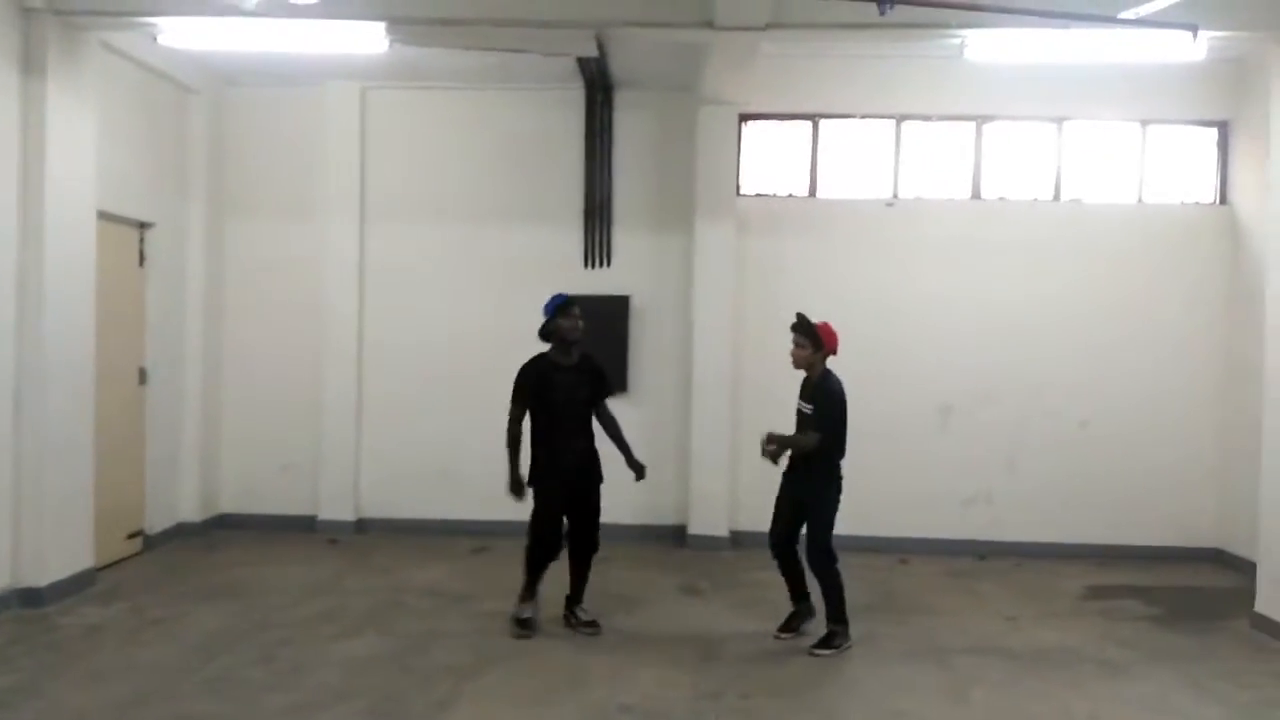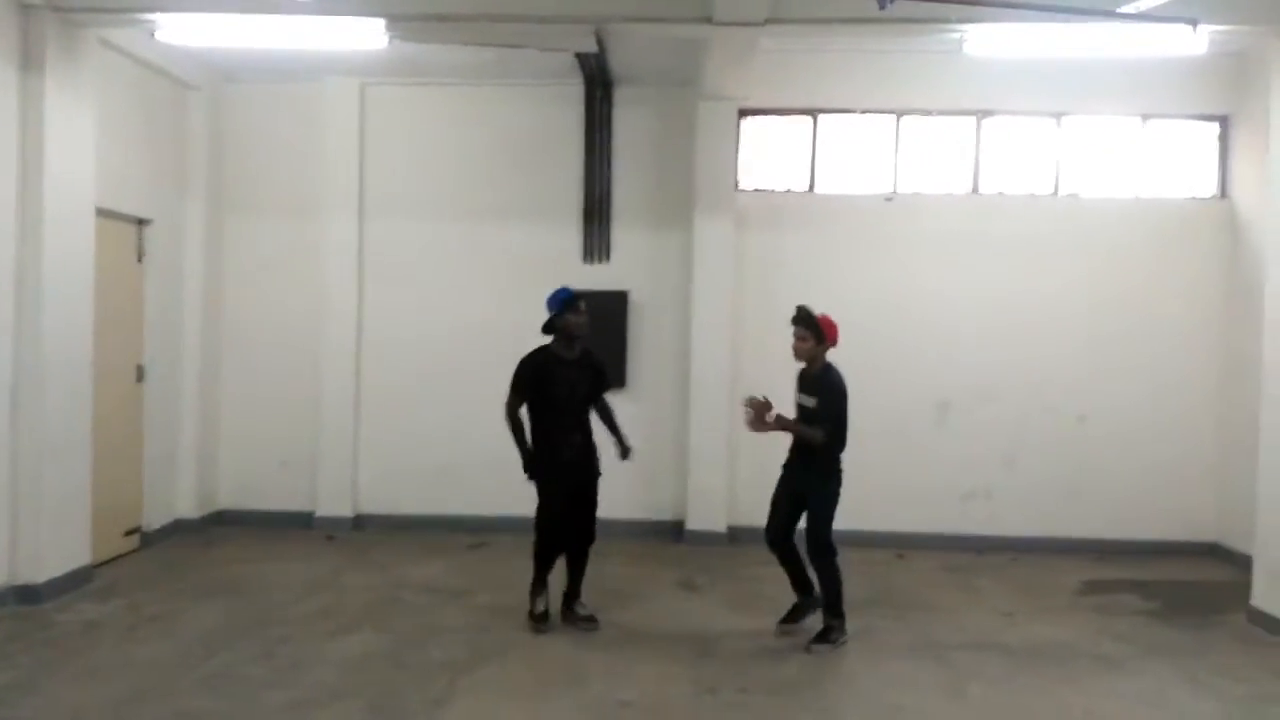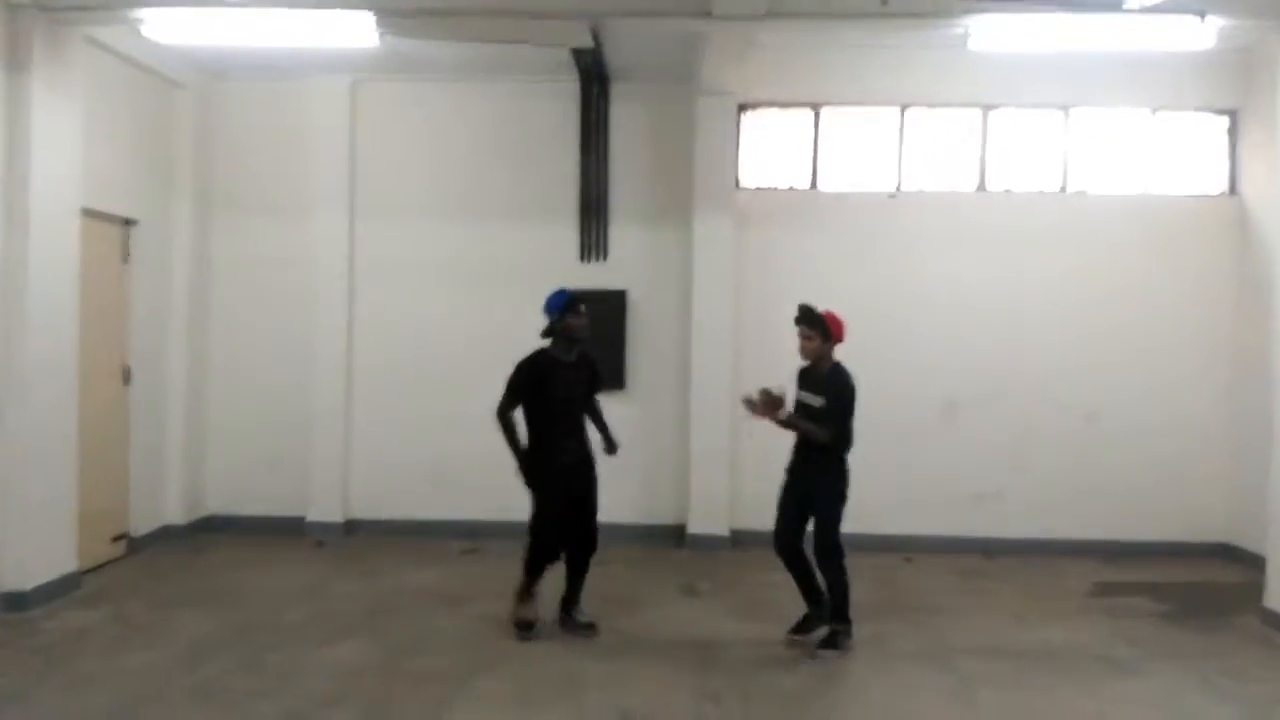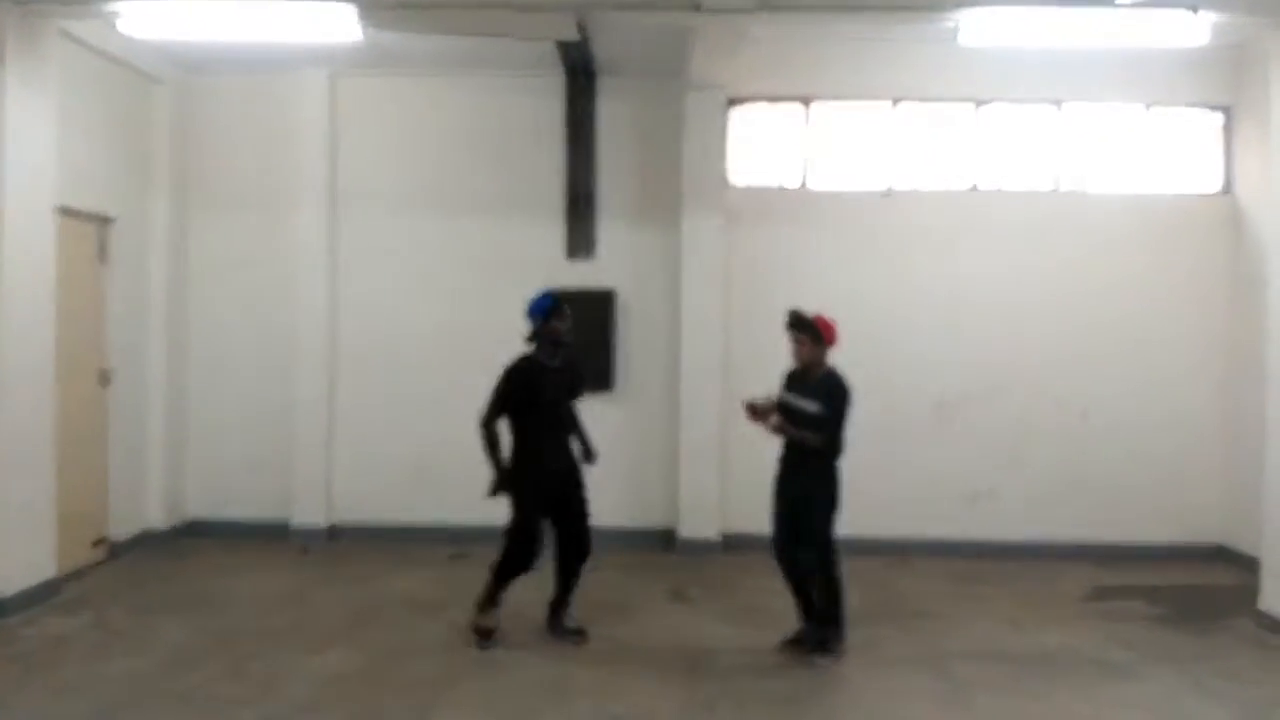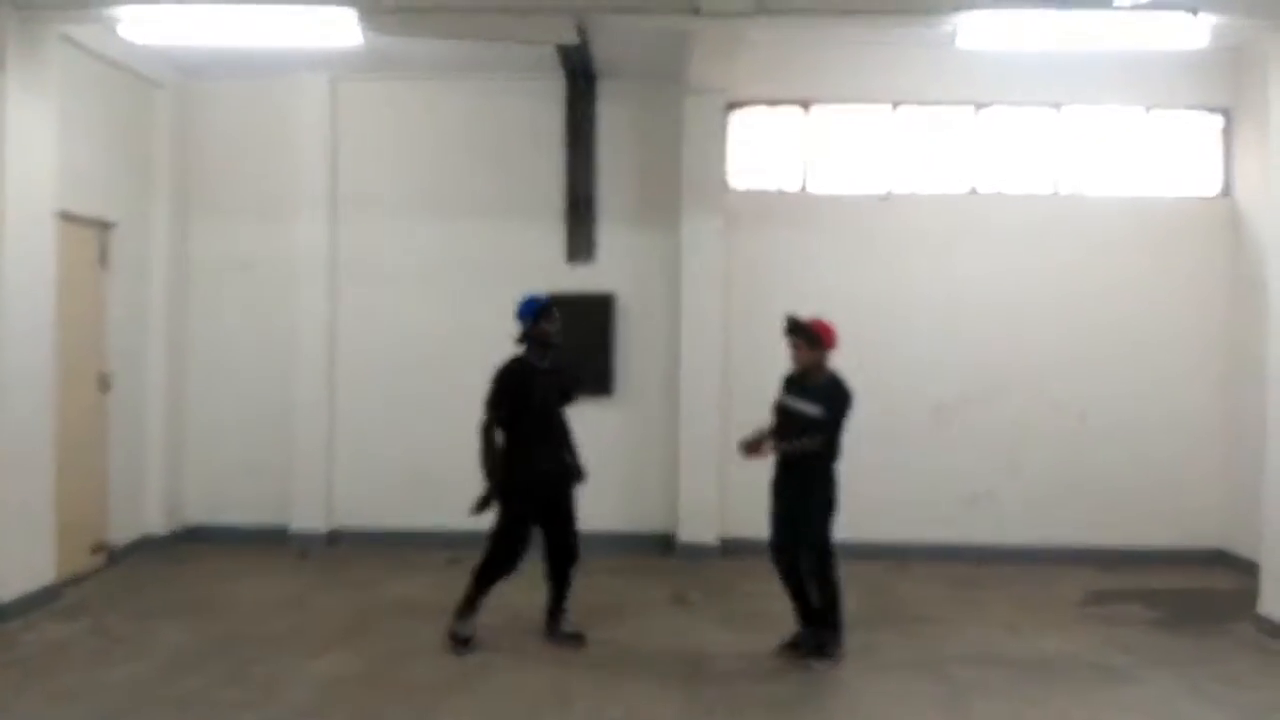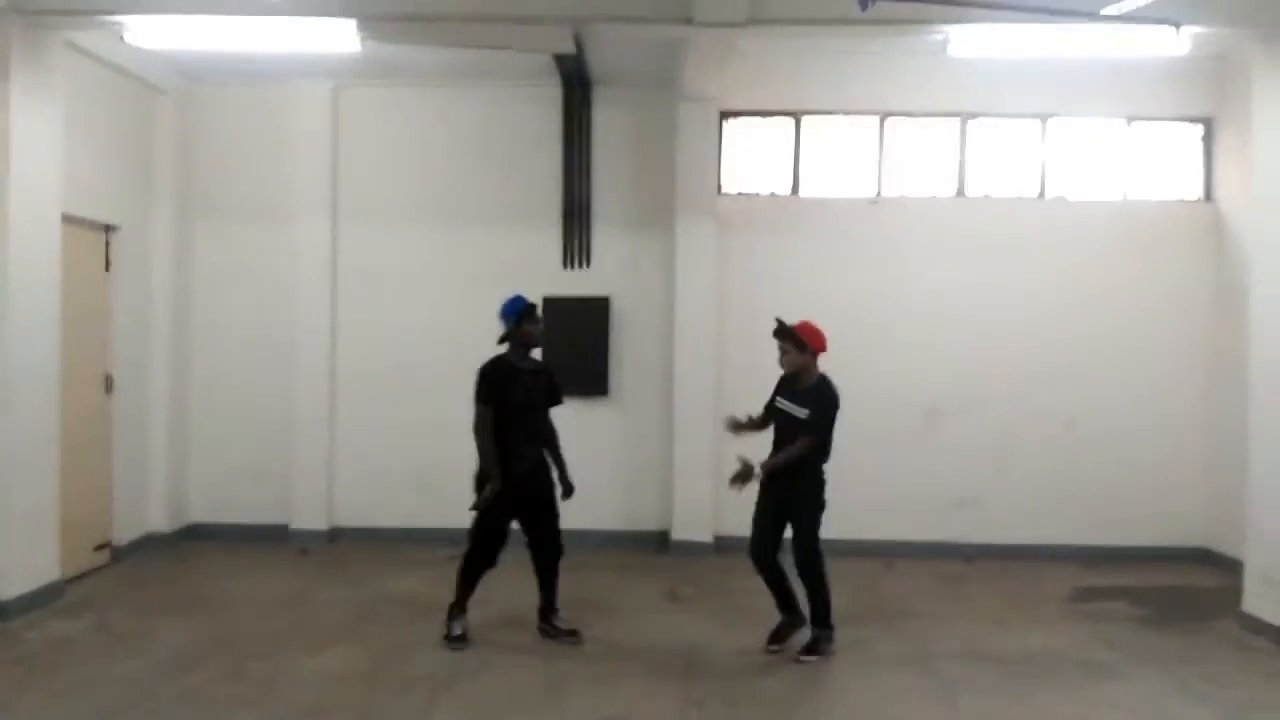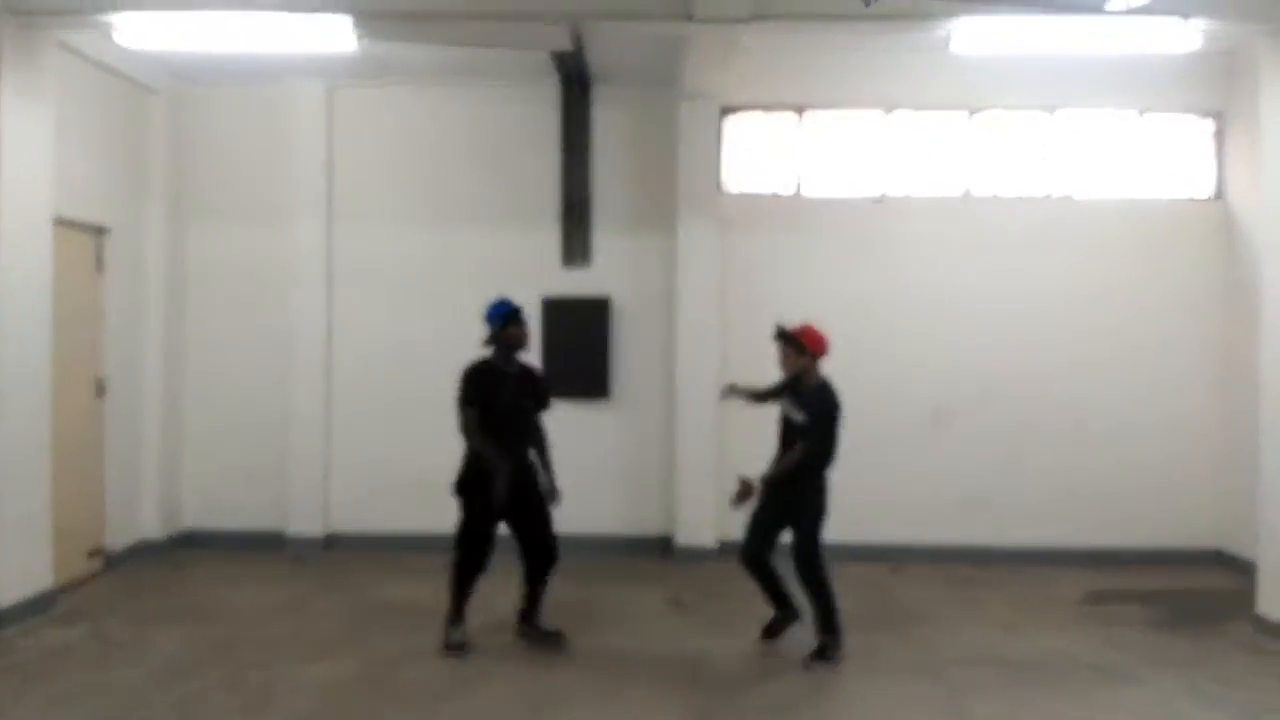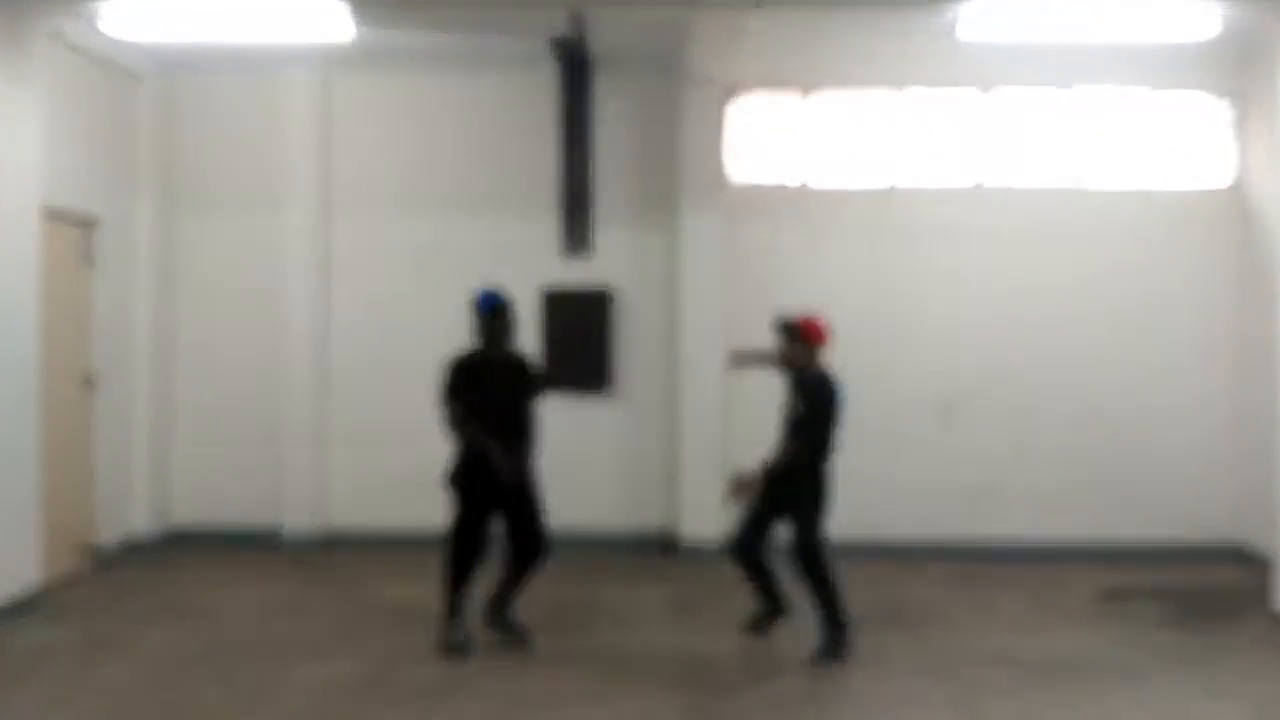
dt=0.1s
person 1, frame 1
left shoulder: (591, 368)
right shoulder: (535, 370)
left elbow: (601, 412)
right elbow: (515, 421)
left wrist: (628, 454)
right wrist: (514, 470)
left hip: (586, 466)
right hip: (550, 468)
left knee: (585, 538)
right knee: (545, 537)
left ankle: (574, 606)
right ankle: (528, 599)
person 1, frame 2
left shoulder: (590, 362)
right shoulder: (535, 363)
right elbow: (513, 410)
left wrist: (619, 437)
right wrist: (526, 452)
left hip: (584, 459)
right hip: (549, 461)
left knee: (581, 533)
right knee: (552, 531)
left ankle: (572, 600)
right ankle: (539, 592)
person 1, frame 3
left shoulder: (586, 364)
right shoulder: (535, 366)
right elbow: (504, 412)
left wrist: (606, 434)
right wrist: (522, 456)
left hip: (579, 464)
right hip: (546, 465)
left knee: (584, 538)
right knee: (549, 537)
left ankle: (570, 607)
right ankle: (526, 596)
person 1, frame 4
left shoulder: (568, 369)
right shoulder: (521, 373)
right elbow: (488, 423)
left wrist: (582, 442)
right wrist: (500, 472)
left hip: (565, 470)
right hip: (530, 473)
left knee: (576, 544)
right knee: (522, 547)
left ankle: (558, 613)
right ankle: (488, 605)
person 1, frame 5
left shoulder: (558, 373)
right shoulder: (512, 374)
right elbow: (489, 430)
left wrist: (572, 458)
right wrist: (492, 485)
left hip: (553, 474)
right hip: (518, 479)
left knee: (564, 550)
right knee: (506, 553)
left ankle: (555, 619)
right ankle: (465, 613)
person 1, frame 6
left shoulder: (542, 373)
right shoulder: (494, 371)
right elbow: (482, 427)
left wrist: (562, 471)
right wrist: (492, 479)
left hip: (535, 473)
right hip: (503, 476)
left knee: (548, 547)
right knee: (484, 547)
left ankle: (549, 616)
right ankle: (457, 614)
person 1, frame 7
left shoulder: (529, 377)
right shoulder: (478, 375)
right elbow: (469, 427)
left wrist: (548, 476)
right wrist: (498, 469)
left hip: (521, 475)
right hip: (483, 477)
left knee: (543, 547)
right knee: (472, 552)
left ankle: (530, 620)
right ankle: (455, 623)
person 1, frame 8
left shoulder: (521, 366)
right shoulder: (466, 367)
left elbow: (526, 417)
right elbow: (456, 422)
left wrist: (523, 458)
right wrist: (495, 452)
left hip: (514, 468)
right hip: (479, 470)
left knee: (531, 542)
right knee: (467, 547)
left ankle: (499, 609)
right ankle: (454, 621)
person 2, frame 1
left shoulder: (830, 390)
right shoulder: (808, 383)
left elbow: (814, 441)
left wrist: (781, 442)
right wrist: (782, 444)
left hip: (822, 483)
right hip: (796, 476)
left knee: (819, 553)
right knee: (780, 542)
left ankle: (839, 628)
right ankle: (802, 607)
person 2, frame 2
left shoulder: (832, 384)
right shoulder: (805, 375)
left elbow: (821, 436)
left wrist: (778, 423)
right wrist: (771, 417)
left hip: (822, 476)
right hip: (796, 470)
left knee: (819, 547)
right knee: (776, 535)
left ankle: (835, 623)
right ankle: (807, 597)
person 2, frame 3
left shoulder: (840, 383)
right shoulder: (806, 374)
left elbow: (826, 434)
left wrist: (783, 416)
right wrist: (772, 408)
left hip: (828, 476)
right hip: (800, 471)
left knee: (827, 549)
right knee: (785, 540)
left ankle: (841, 626)
right ankle: (817, 607)
person 2, frame 4
left shoulder: (835, 388)
right shoulder: (794, 378)
left elbow: (818, 439)
left wrist: (775, 423)
right wrist: (767, 414)
left hip: (819, 482)
right hip: (790, 477)
left knee: (819, 555)
right knee: (787, 551)
left ankle: (833, 630)
right ankle: (813, 624)
person 2, frame 5
left shoulder: (836, 392)
right shoulder: (792, 381)
left elbow: (817, 443)
left wrist: (772, 448)
right wrist: (762, 439)
left hip: (816, 486)
right hip: (785, 481)
left knee: (817, 559)
right knee: (785, 555)
left ankle: (831, 635)
right ankle: (809, 626)
person 2, frame 6
left shoulder: (824, 396)
right shoulder: (786, 383)
left elbow: (803, 446)
right elbow: (767, 419)
left wrist: (760, 468)
right wrist: (745, 424)
left hip: (805, 487)
right hip: (775, 483)
left knee: (807, 559)
right knee: (761, 552)
left ankle: (823, 632)
right ankle: (791, 615)
person 2, frame 7
left shoulder: (824, 400)
right shoulder: (794, 385)
left elbow: (802, 452)
right elbow: (768, 396)
left wrist: (759, 483)
right wrist: (743, 393)
left hip: (806, 490)
right hip: (778, 486)
left knee: (808, 563)
right knee: (752, 553)
left ankle: (830, 637)
right ankle: (785, 610)
person 2, frame 8
left shoulder: (820, 390)
right shoulder: (801, 374)
left elbow: (795, 444)
right elbow: (779, 360)
left wrist: (755, 479)
right wrist: (751, 358)
left hip: (804, 483)
right hip: (778, 478)
left knee: (809, 558)
right knee: (744, 545)
left ankle: (837, 634)
right ankle: (772, 605)
